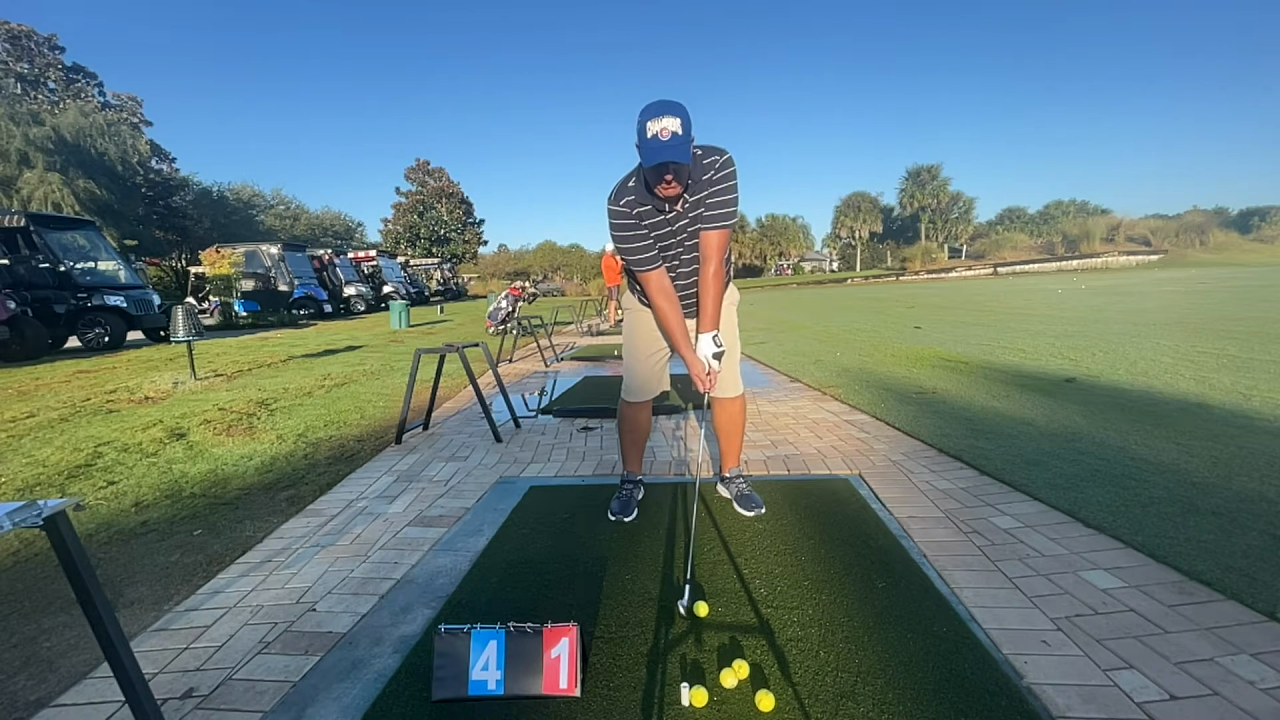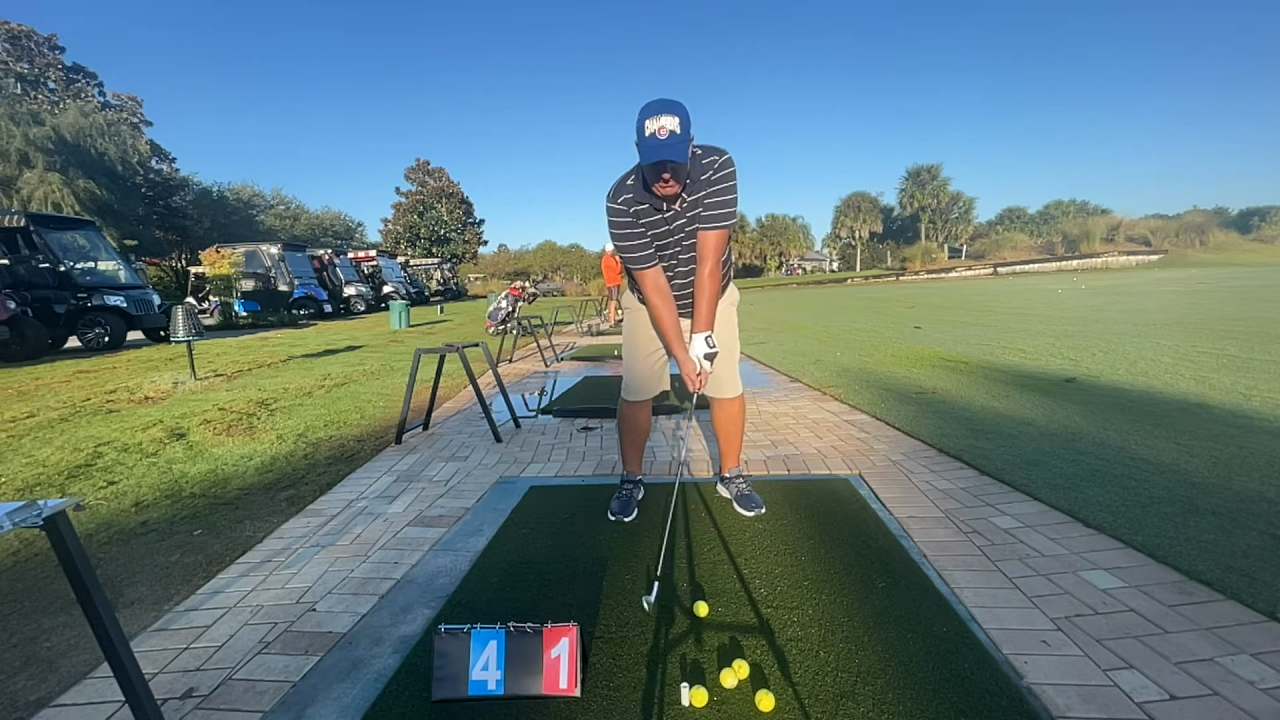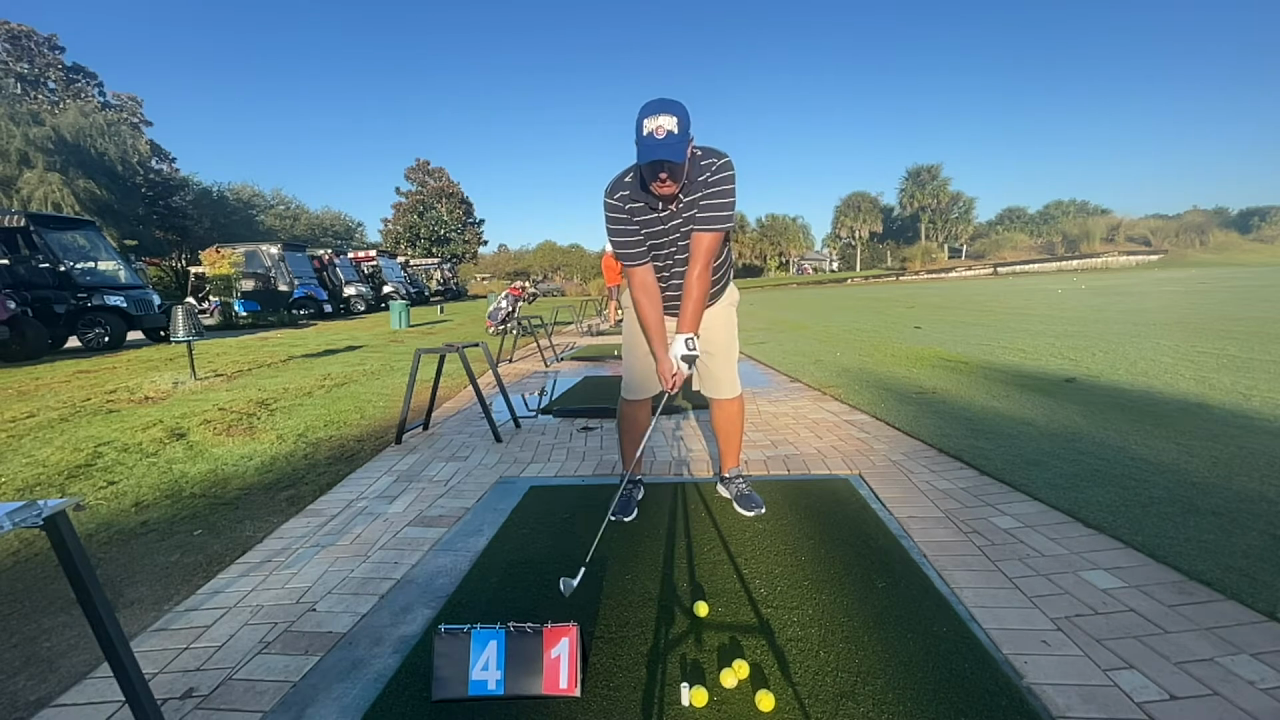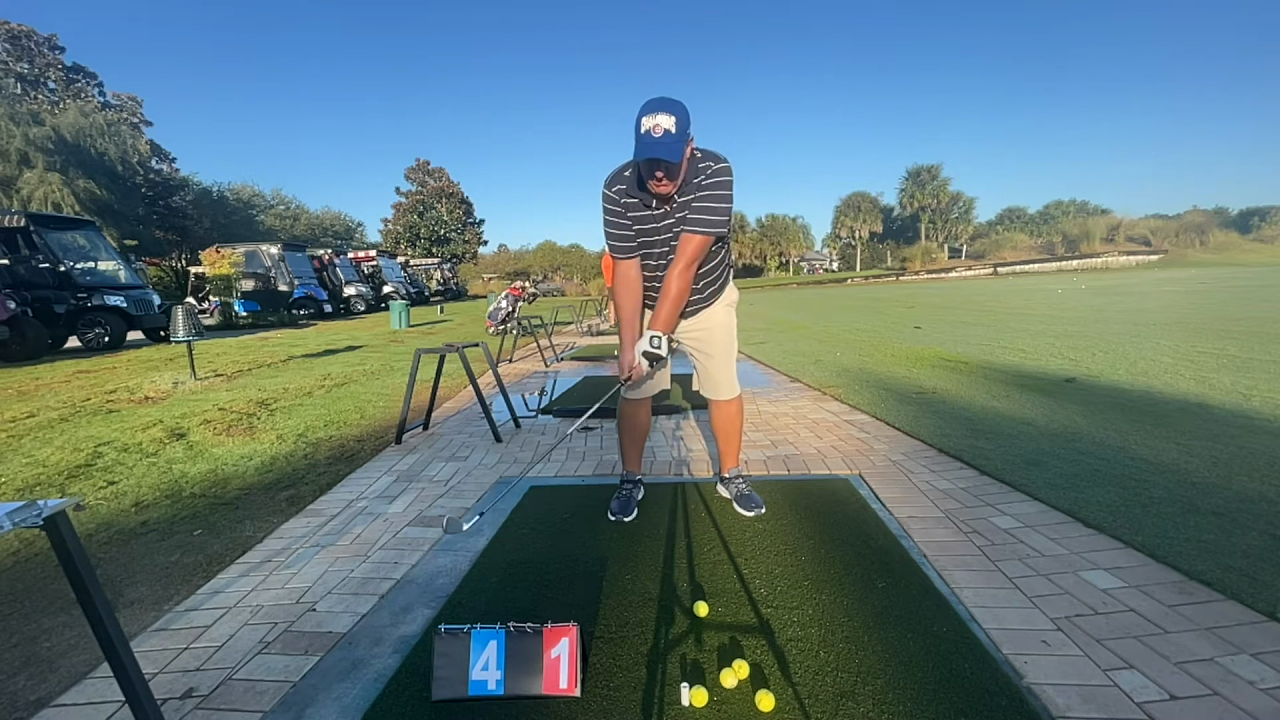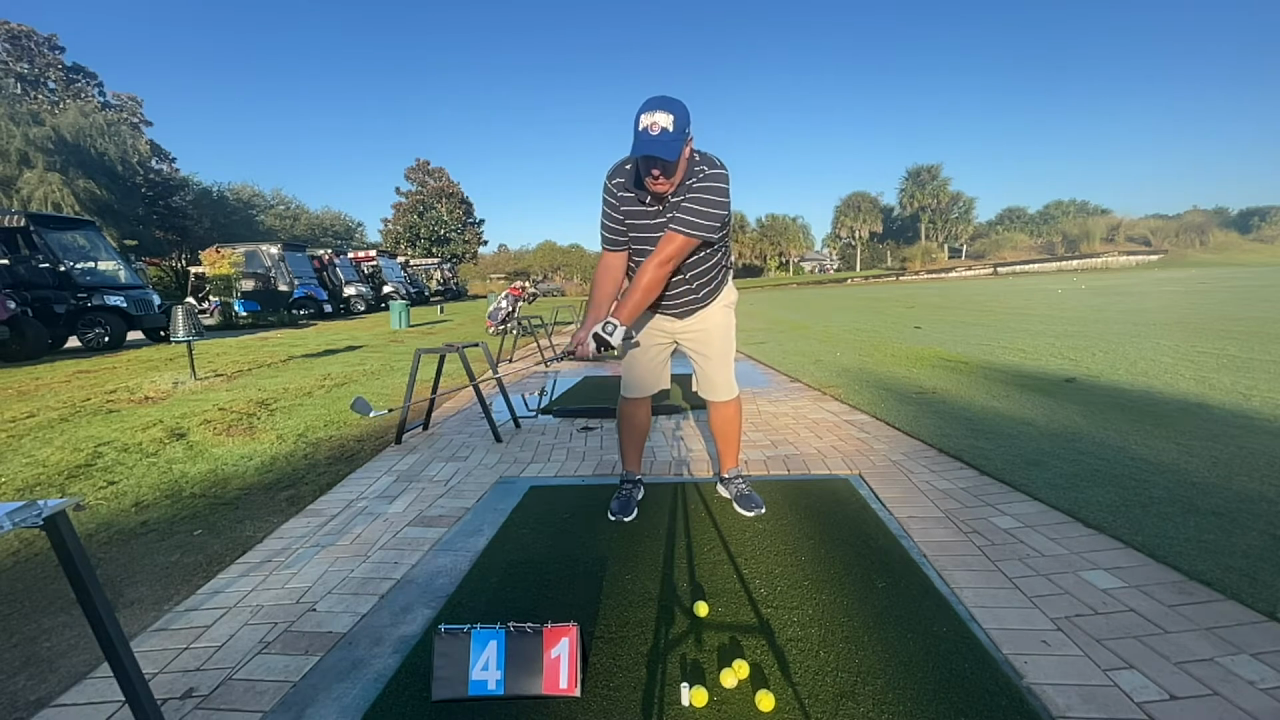
dt=0.2s
person 1, frame 1
left shoulder: (718, 167)
right shoulder: (623, 203)
left elbow: (712, 260)
right elbow: (656, 284)
left wrist: (709, 336)
right wrist: (688, 356)
left hip: (712, 298)
right hip: (650, 305)
left knee: (728, 386)
right knee: (636, 392)
left ankle: (731, 475)
right ankle: (631, 481)
person 1, frame 2
left shoulder: (718, 168)
right shoulder: (622, 200)
left elbow: (709, 260)
right elbow: (652, 282)
left wrist: (702, 337)
right wrist: (681, 356)
left hip: (712, 298)
right hip: (650, 303)
left knee: (727, 387)
right knee: (636, 391)
left ankle: (731, 475)
right ankle: (631, 480)
person 1, frame 3
left shoulder: (717, 170)
right shoulder: (619, 197)
left elbow: (700, 263)
right elbow: (642, 279)
left wrist: (686, 339)
right wrist: (660, 354)
left hip: (711, 299)
right hip: (648, 303)
left knee: (726, 388)
right knee: (636, 391)
left ankle: (730, 475)
right ankle: (632, 480)
person 1, frame 4
left shoulder: (715, 174)
right shoulder: (617, 189)
left elbow: (684, 264)
right elbow: (626, 270)
left wrist: (657, 337)
right wrist: (628, 344)
left hip: (709, 300)
right hip: (645, 303)
left knee: (724, 389)
right knee: (634, 389)
left ankle: (730, 475)
right ankle: (631, 480)
person 1, frame 5
left shoulder: (711, 178)
right shoulder: (618, 182)
left elbow: (662, 261)
right elbow: (613, 259)
left wrist: (615, 326)
right wrist: (590, 323)
left hip: (707, 301)
right hip: (642, 304)
left knee: (721, 390)
right knee: (634, 391)
left ankle: (730, 475)
right ankle: (631, 480)
